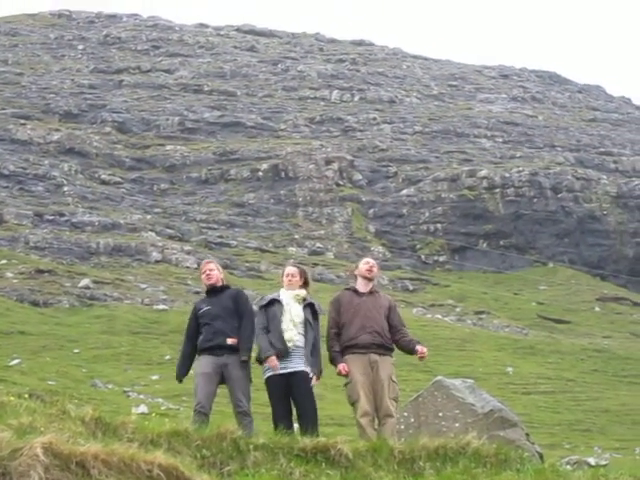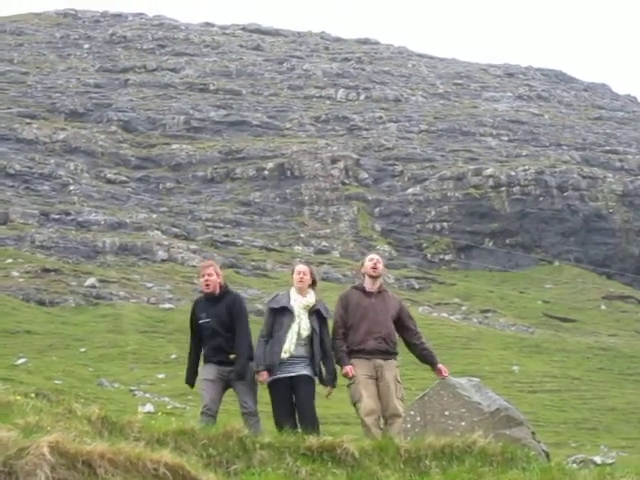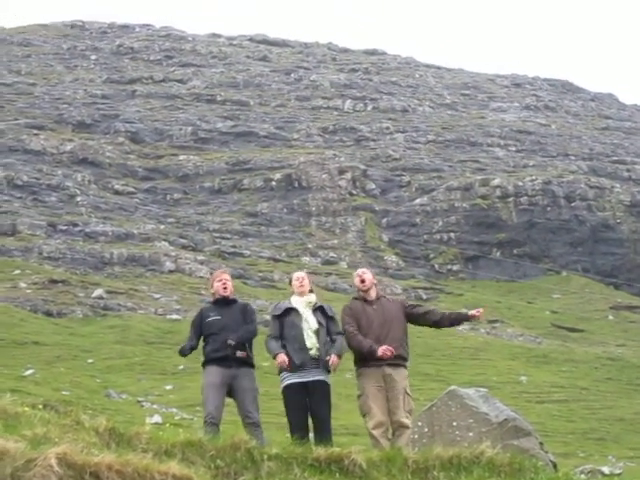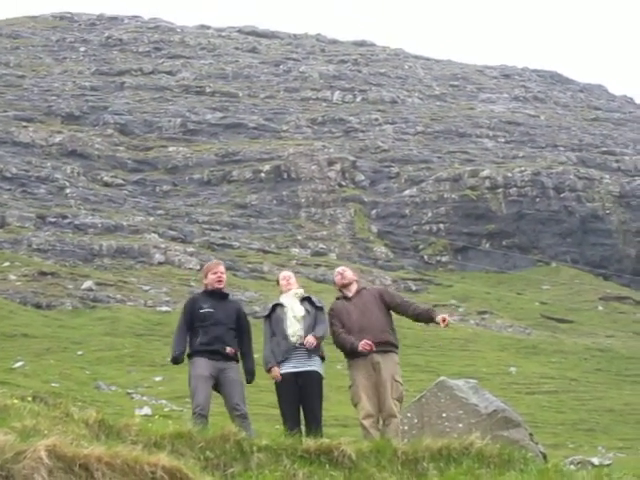
dt=0.4s
person 1, frame 1
left shoulder: (386, 301)
right shoulder: (341, 299)
left elbow: (398, 331)
right elbow: (332, 333)
left wrist: (414, 346)
right wrist: (337, 359)
left hip: (383, 358)
right hip: (355, 358)
left knee: (387, 409)
right knee: (363, 410)
person 1, frame 2
left shoulder: (394, 301)
right shoulder: (348, 297)
left elbow: (411, 333)
right elbow: (338, 333)
left wrist: (433, 361)
right wrist: (344, 361)
left hip: (387, 362)
right hip: (360, 361)
left knee: (394, 410)
right knee: (368, 411)
person 1, frame 3
left shoulder: (397, 305)
right shoulder: (351, 308)
left elbow: (429, 316)
right elbow: (352, 337)
left wrist: (464, 316)
right wrist: (374, 349)
left hip: (397, 370)
right hip: (370, 371)
left knee: (402, 421)
right knee: (377, 423)
person 1, frame 4
left shoulder: (377, 293)
right shoulder: (336, 308)
left elbow: (403, 305)
right elbow: (338, 336)
left wrist: (433, 315)
right wrist: (356, 345)
left hip: (386, 356)
right hip: (359, 362)
left knee: (391, 409)
right knee: (366, 412)
person 2, frame 1
left shoulder: (236, 295)
right shoulder: (200, 305)
left elbow: (248, 320)
right elbow: (191, 336)
left wrist: (246, 350)
right wrist: (182, 366)
left hip: (235, 356)
right hip: (207, 357)
left knee: (242, 407)
right knee: (201, 406)
person 2, frame 2
left shoulder: (234, 299)
right shoulder: (198, 305)
left elbow: (243, 333)
right elbow: (195, 341)
left wrist: (241, 364)
right wrist: (191, 372)
left hip: (239, 365)
right hip: (212, 365)
left knee: (249, 409)
right knee: (207, 409)
person 2, frame 3
left shoulder: (244, 308)
right shoulder: (205, 312)
left elbow: (252, 329)
right elbow: (194, 336)
left wrist: (236, 339)
right wrist: (187, 347)
left hip: (242, 368)
right hip: (214, 367)
left knee: (251, 418)
right knee: (211, 417)
person 2, frame 4
left shoulder: (235, 306)
right shoulder: (195, 301)
left elbow: (245, 336)
right elbow: (183, 328)
left wrist: (249, 366)
right wrist: (178, 351)
left hip: (229, 363)
right hip: (202, 360)
left knee: (239, 410)
right knee: (200, 409)
person 3, frame 1
left shoulder: (309, 305)
right shoulder: (269, 302)
left elbow: (314, 338)
right elbow: (260, 329)
left wrist: (316, 369)
right wrist: (268, 354)
left hip: (300, 361)
right hip: (275, 363)
left knee: (307, 410)
right knee: (280, 414)
person 3, frame 2
left shoulder: (318, 308)
right shoulder: (278, 302)
left elbow: (325, 344)
right elbow: (264, 336)
left wrist: (330, 378)
right wrist: (261, 367)
left hip: (304, 367)
right hip: (278, 368)
left knee: (307, 412)
right knee: (283, 417)
person 3, frame 3
left shoulder: (323, 309)
right shoulder: (282, 309)
left elbow: (337, 335)
right elbow: (271, 338)
left wrist: (336, 352)
right wrist: (278, 352)
left hip: (318, 372)
right hip: (292, 372)
left knee: (322, 419)
right knee: (297, 422)
person 3, frame 4
left shoulder: (312, 302)
right shoulder: (273, 309)
left elbow: (323, 324)
right elbow: (268, 340)
left wrist: (315, 335)
right wrist: (271, 364)
left hip: (310, 360)
right hip: (285, 363)
left knee: (313, 410)
right knee: (289, 413)
